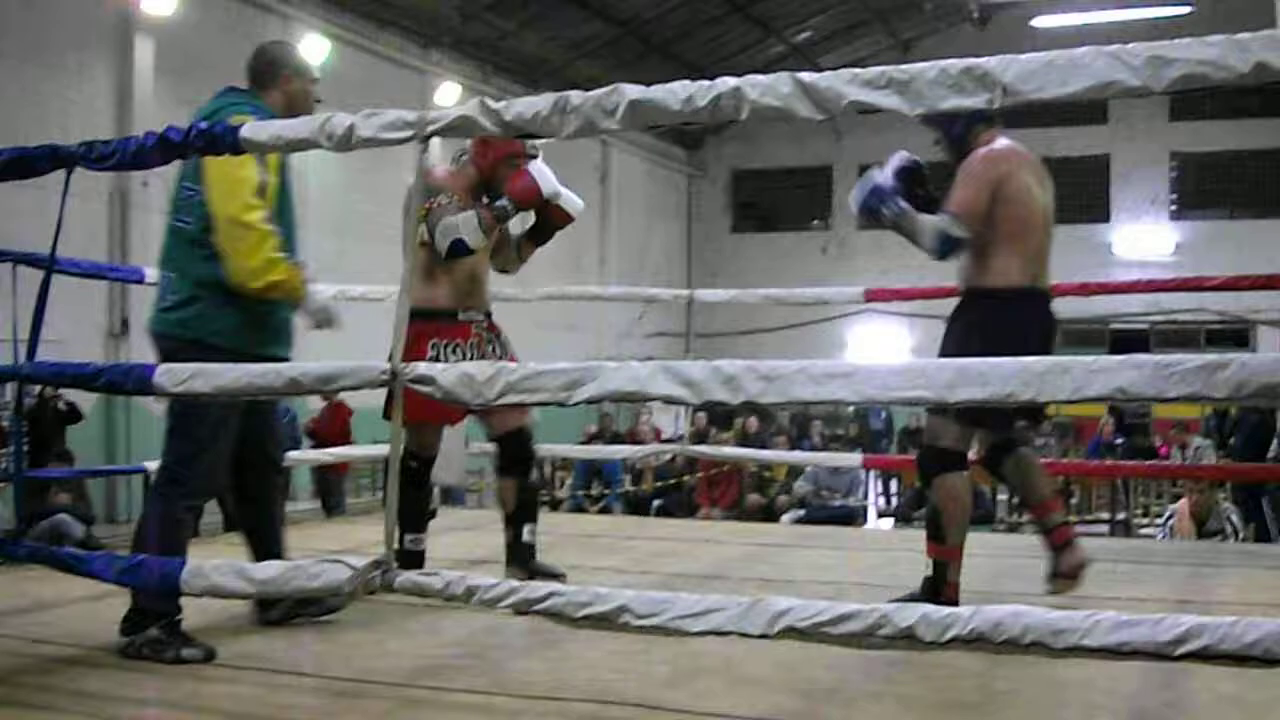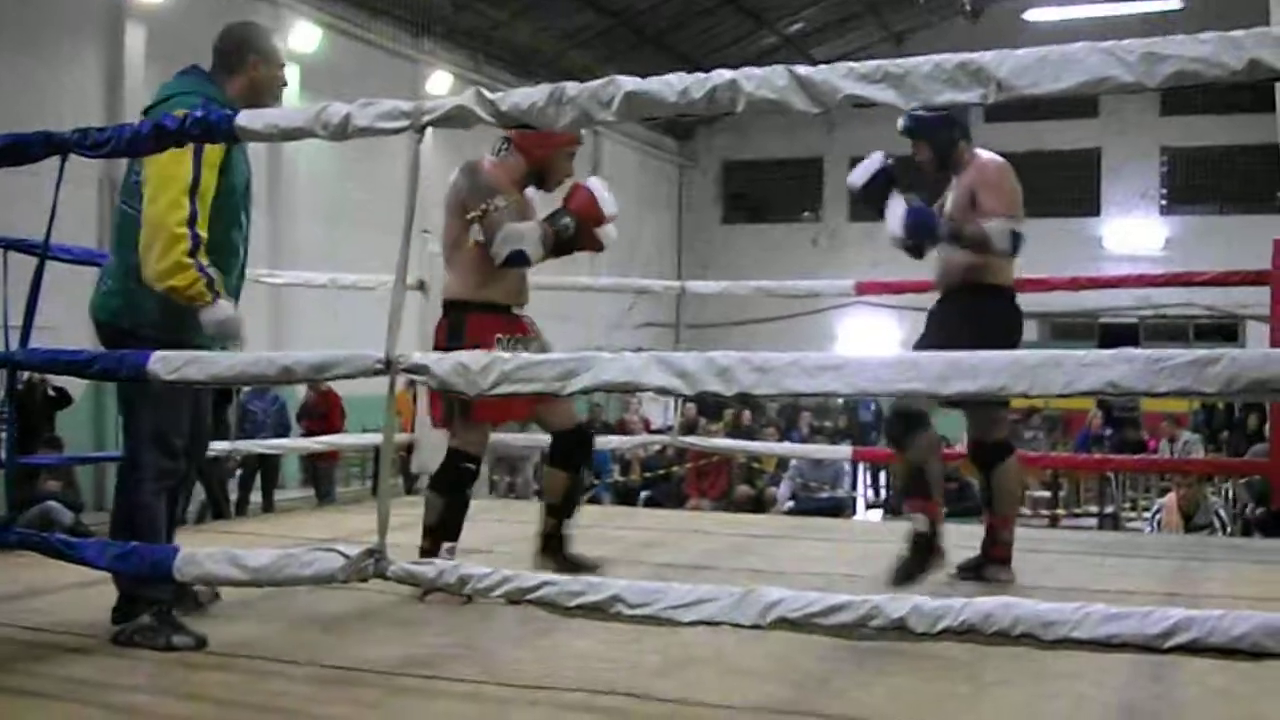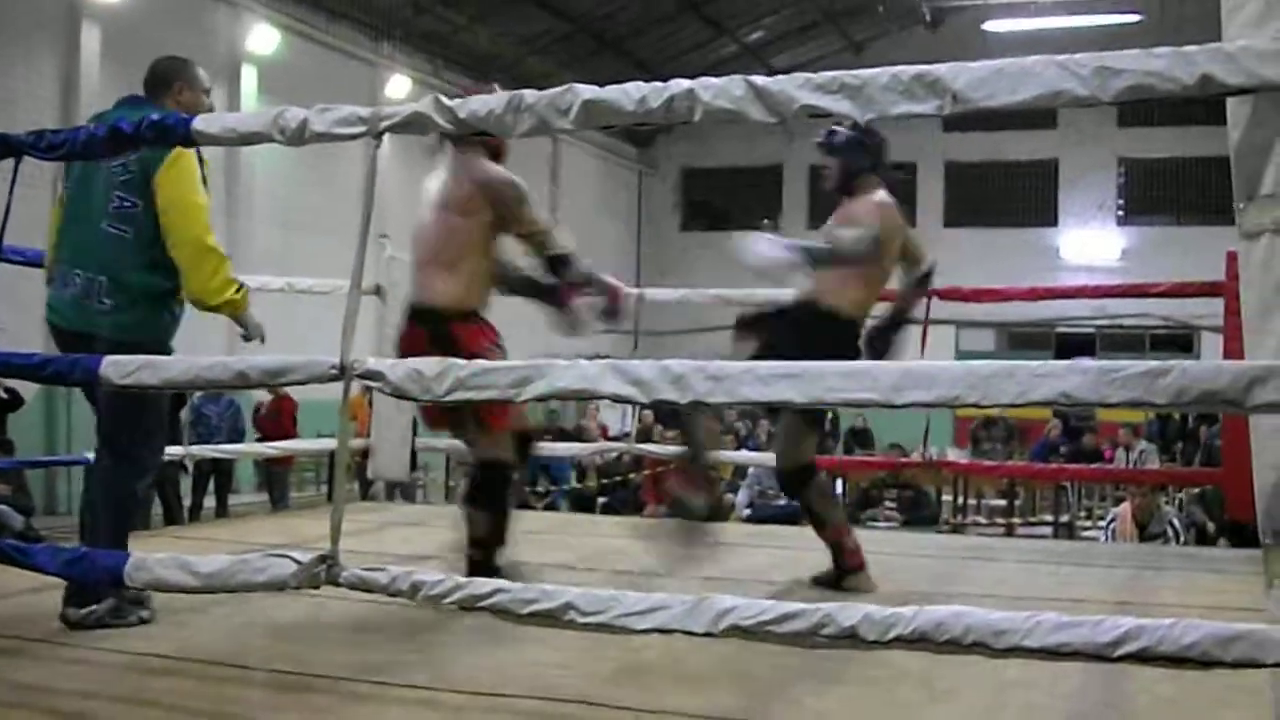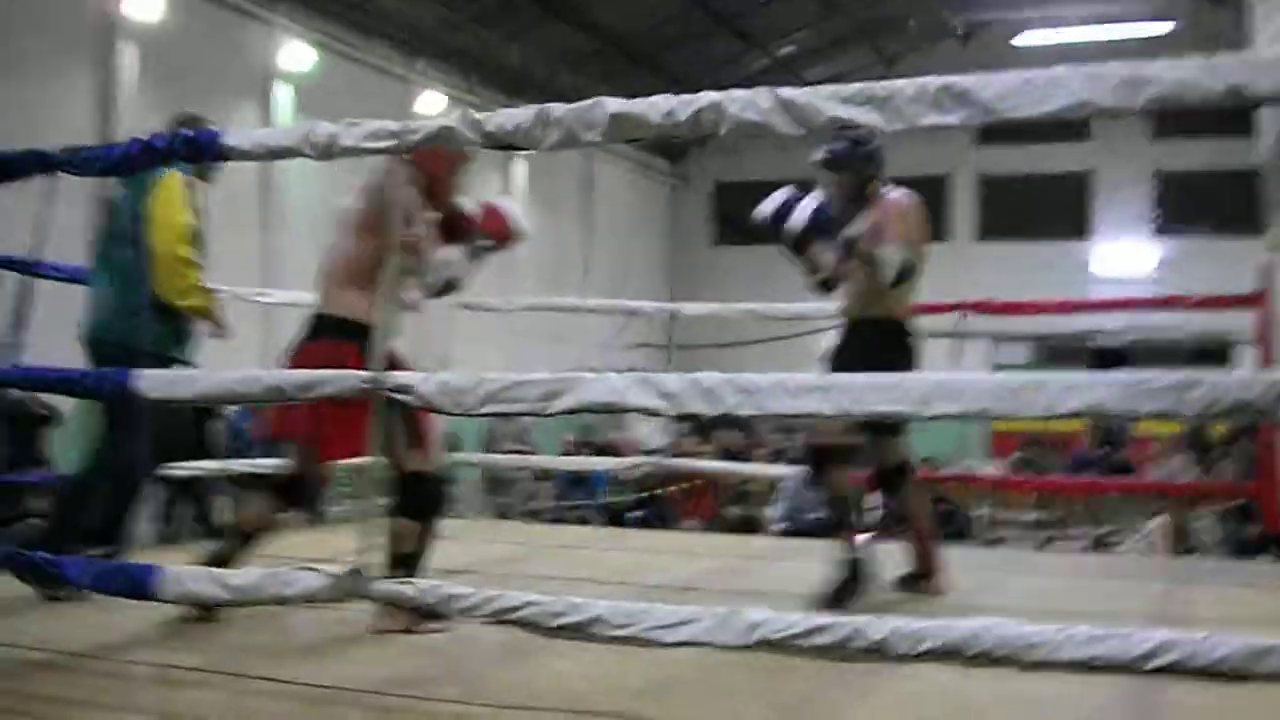
dt=0.7s
person 1, frame 1
left shoulder: (248, 133)
right shoulder: (245, 129)
right elbow: (242, 229)
left wrist: (286, 297)
right wrist: (299, 291)
left hip: (235, 335)
right hip: (212, 334)
left knee: (258, 466)
right knee: (189, 476)
left ankle: (276, 591)
right ankle: (148, 622)
person 1, frame 2
right shoulder: (194, 117)
right elbow: (168, 219)
left wrist: (217, 295)
right wrist: (203, 295)
left hip: (178, 320)
right hip: (153, 319)
left knee: (182, 449)
right knee: (153, 461)
left ankle: (156, 579)
right ankle: (139, 609)
person 1, frame 3
right shoulder: (170, 147)
left elbow: (60, 227)
right elbow: (194, 243)
left wrist: (65, 288)
right wrist: (237, 307)
left hip: (74, 315)
right hip: (129, 323)
left knee: (117, 448)
right knee: (131, 458)
left ankle: (98, 575)
right ankle: (92, 596)
person 1, frame 4
left shoulder: (136, 186)
right shoulder: (172, 181)
right elbow: (173, 256)
left wrist: (192, 306)
right wrist: (205, 307)
left hip: (123, 333)
right hip: (137, 335)
left knee: (127, 448)
right knee: (123, 452)
left ankle: (102, 540)
right ankle: (50, 553)
person 2, frame 1
left shoulder: (987, 160)
right shoulder: (1030, 164)
left elbow: (946, 241)
left wrist: (891, 209)
right wrist: (919, 200)
left hip: (992, 314)
right hip: (1031, 314)
left knee: (943, 448)
right knee: (998, 440)
left ankle: (943, 590)
right ankle: (1063, 546)
person 2, frame 2
left shoulder: (988, 169)
right shoulder: (960, 181)
left elbow: (1007, 238)
right elbow: (920, 244)
left wrist: (940, 229)
right wrist: (889, 203)
left hip: (979, 310)
right hip: (969, 311)
left knee: (908, 410)
right knee: (992, 438)
left ankle: (925, 536)
right ankle: (997, 556)
person 2, frame 3
left shoulder: (874, 204)
right shoulder: (879, 209)
left elbow: (864, 243)
right elbow: (923, 272)
left wrist: (806, 249)
right wrist: (890, 324)
left hip: (818, 330)
right hip: (837, 340)
right knee: (796, 465)
right ankle: (850, 566)
person 2, frame 4
left shoulder: (898, 204)
right shoulder: (865, 214)
left elbow: (897, 273)
right elbow: (827, 280)
left wrist: (841, 235)
right wrist: (798, 237)
left hip: (878, 340)
right hip: (869, 340)
left knee: (829, 445)
right knee: (891, 460)
left ankle: (855, 564)
right ankle: (925, 568)
person 3, frame 1
left shoulder: (486, 205)
right shoulder: (433, 183)
left elbow: (508, 260)
right elbow: (452, 240)
left wrist: (547, 224)
right wrist: (509, 201)
left hip: (482, 332)
right hip: (434, 334)
left knee: (517, 442)
right knee: (420, 454)
left ankle: (521, 560)
right ankle: (408, 563)
person 3, frame 2
left shoulder: (519, 195)
right shoulder: (479, 175)
right elbow: (509, 250)
left wrist: (570, 241)
right wrist: (568, 218)
left hip: (517, 330)
right hip: (474, 329)
left knee: (574, 434)
right knee: (466, 454)
left ankle: (553, 547)
right ankle: (431, 566)
person 3, frame 3
left shoulder: (444, 180)
right shoulder: (487, 179)
right elbow: (550, 248)
left wrist: (554, 291)
right wrist: (586, 283)
left hip: (433, 329)
right hip: (449, 333)
left knee: (516, 435)
right knee: (497, 458)
right ankle: (481, 578)
person 3, frame 4
left shoulder: (371, 196)
right shoulder: (395, 194)
right elbow: (436, 277)
left wrist: (444, 236)
right wrist: (481, 243)
left hip: (320, 344)
right hip: (353, 351)
left knee: (299, 477)
right knee: (423, 473)
right ankle: (398, 601)
